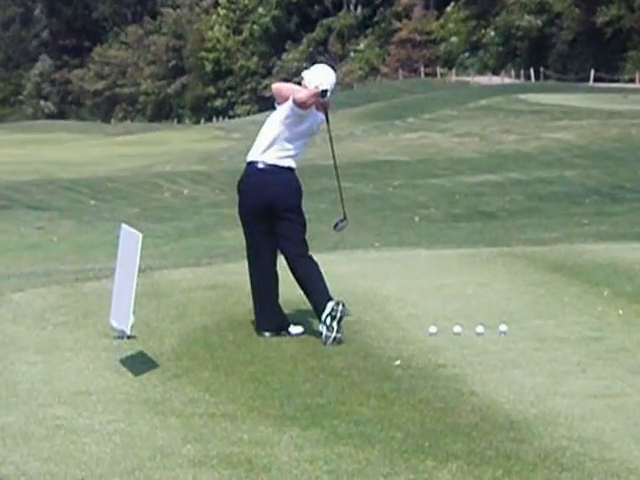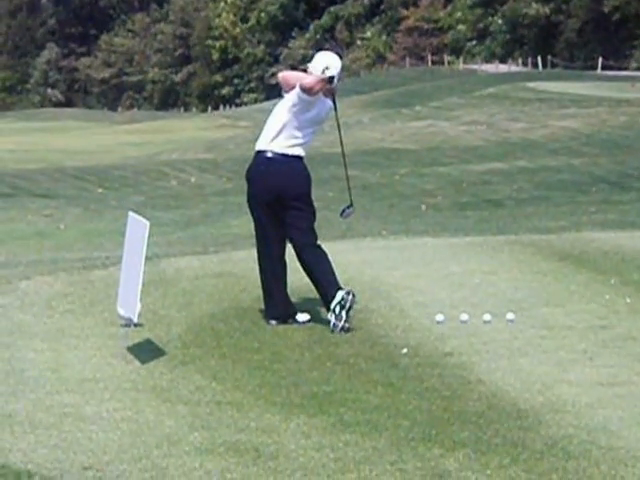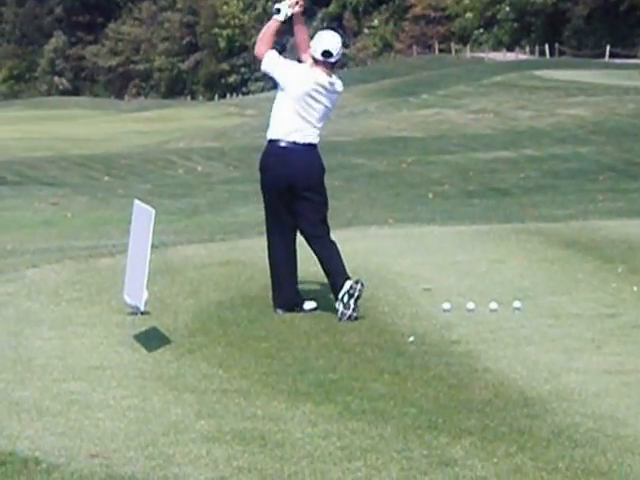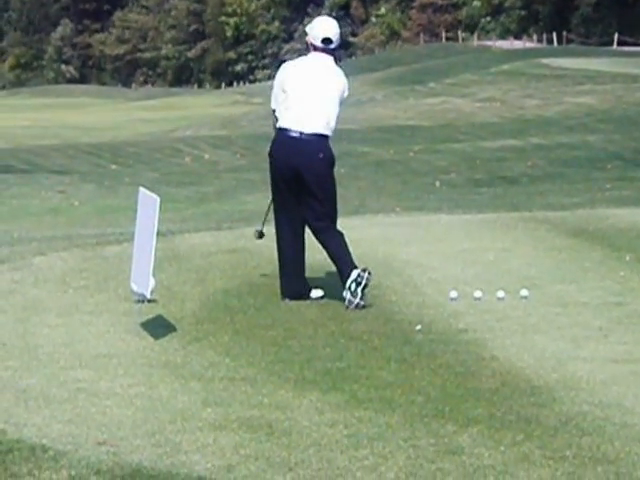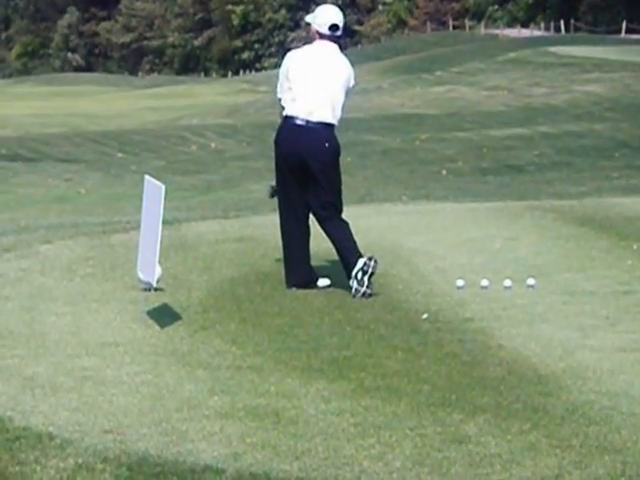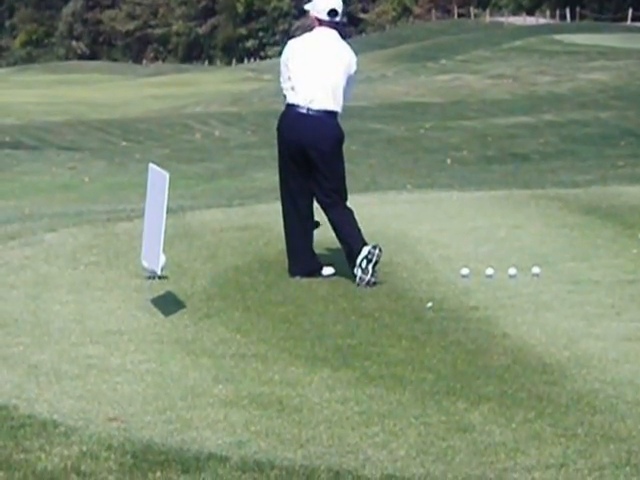
dt=0.7s
person 1, frame 1
left shoulder: (300, 108)
right shoulder: (317, 117)
left elbow: (300, 98)
right elbow: (277, 88)
left wrist: (314, 92)
right wrist: (318, 96)
left hip: (255, 180)
right hip: (285, 182)
left knee: (261, 256)
right knee: (298, 252)
left ankle: (270, 321)
right ankle: (326, 305)
person 1, frame 2
left shoulder: (308, 96)
right shoulder: (326, 105)
left elbow: (307, 84)
right elbow: (284, 77)
left wrist: (321, 79)
right wrist: (327, 83)
left hip: (264, 169)
right hip: (294, 171)
left knee: (269, 244)
right knee: (306, 241)
left ankle: (279, 310)
right ankle: (335, 295)
person 1, frame 3
left shoulder: (294, 74)
right shoulder: (335, 87)
left elbow: (260, 50)
right elbow: (304, 56)
left hip: (276, 157)
right hip: (308, 160)
left knee: (280, 232)
right knee: (317, 231)
left ankle: (286, 298)
right ankle: (343, 284)
person 1, frame 4
left shoulder: (289, 69)
right shoulder: (339, 78)
left elbow: (276, 113)
left hip: (284, 146)
right hip: (316, 149)
left knee: (287, 219)
right knee: (322, 220)
left ankle: (293, 286)
right ankle: (349, 273)
person 1, frame 5
left shoulder: (294, 57)
right shoulder: (345, 67)
left elbow: (283, 99)
right elbow: (339, 106)
left hip: (290, 133)
right hip: (321, 138)
left knee: (292, 207)
right knee: (327, 209)
left ankle: (299, 275)
right ankle: (356, 263)
person 1, frame 6
left shoulder: (294, 46)
right shoulder: (346, 54)
left elbow: (286, 87)
right elbow: (344, 96)
left hip: (292, 122)
right hip: (324, 127)
left knee: (295, 195)
right knee: (332, 197)
left ankle: (303, 263)
right ankle: (360, 251)
